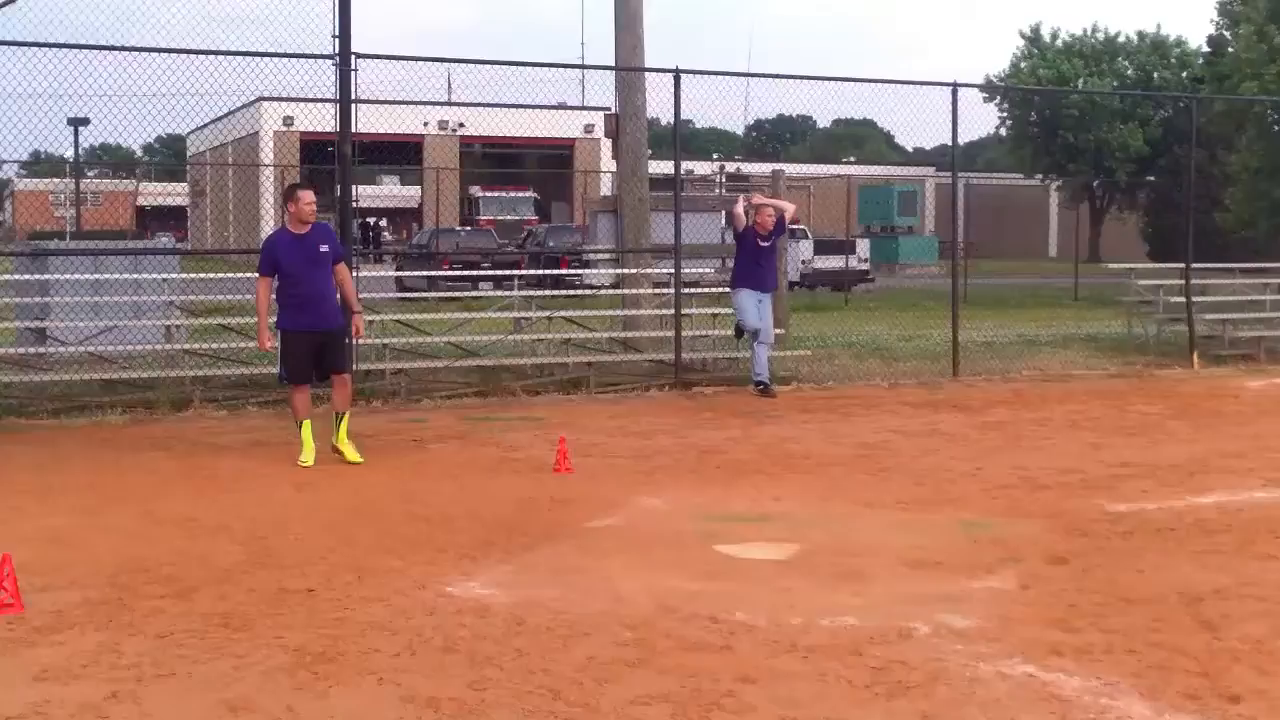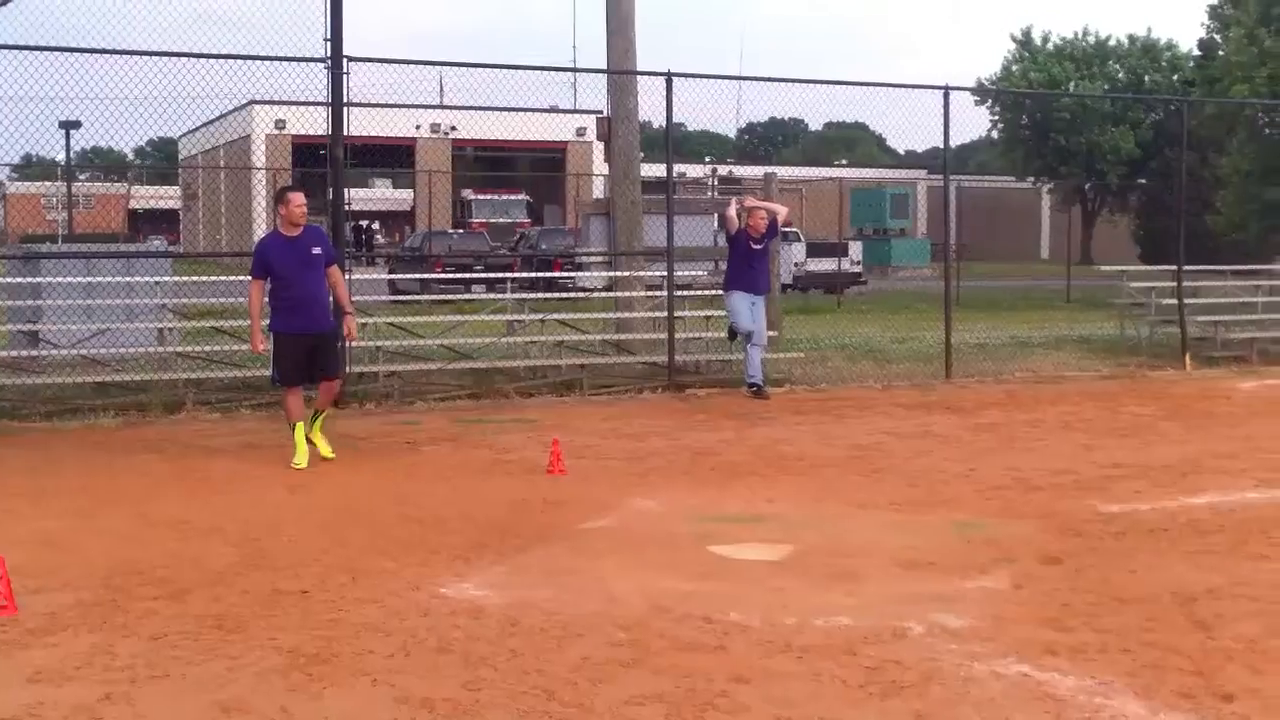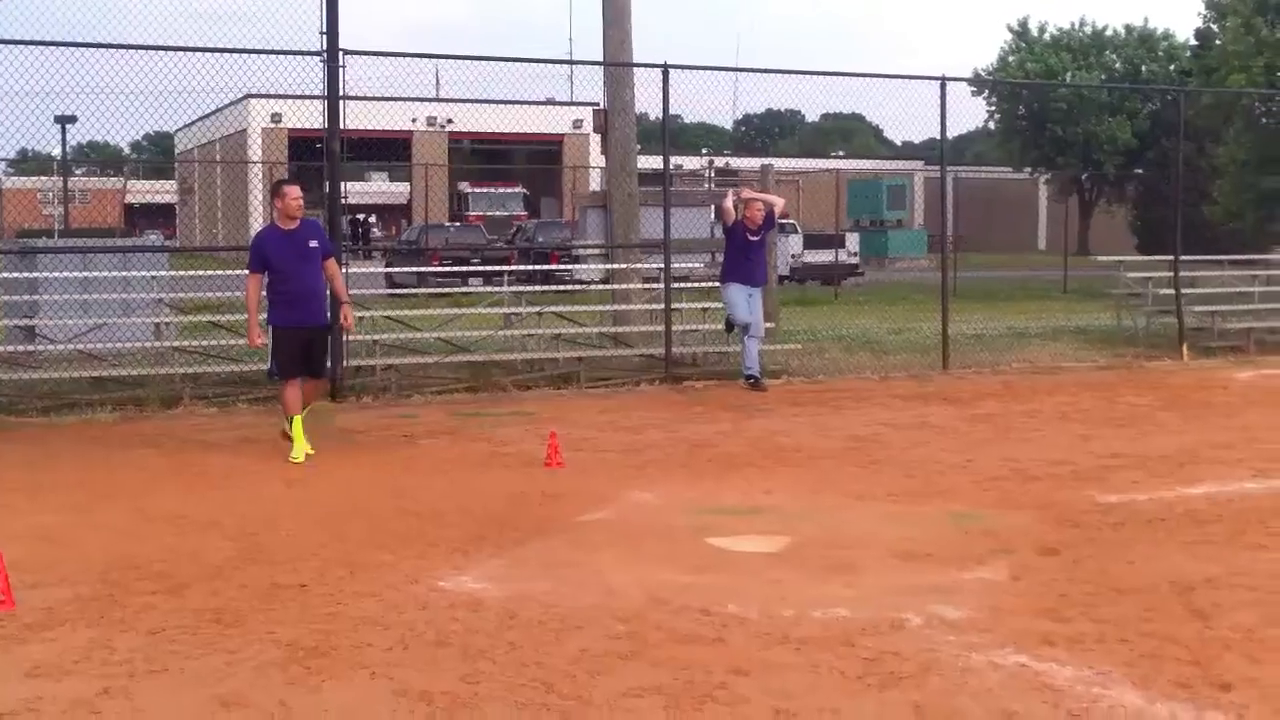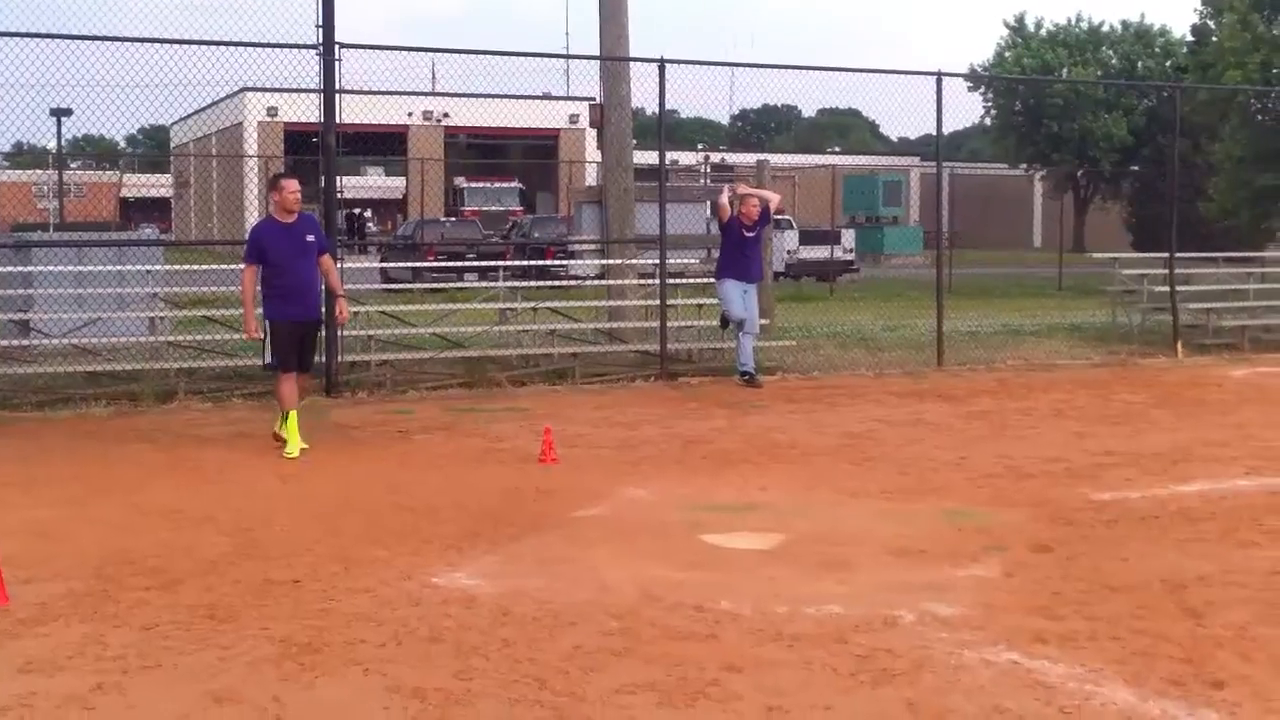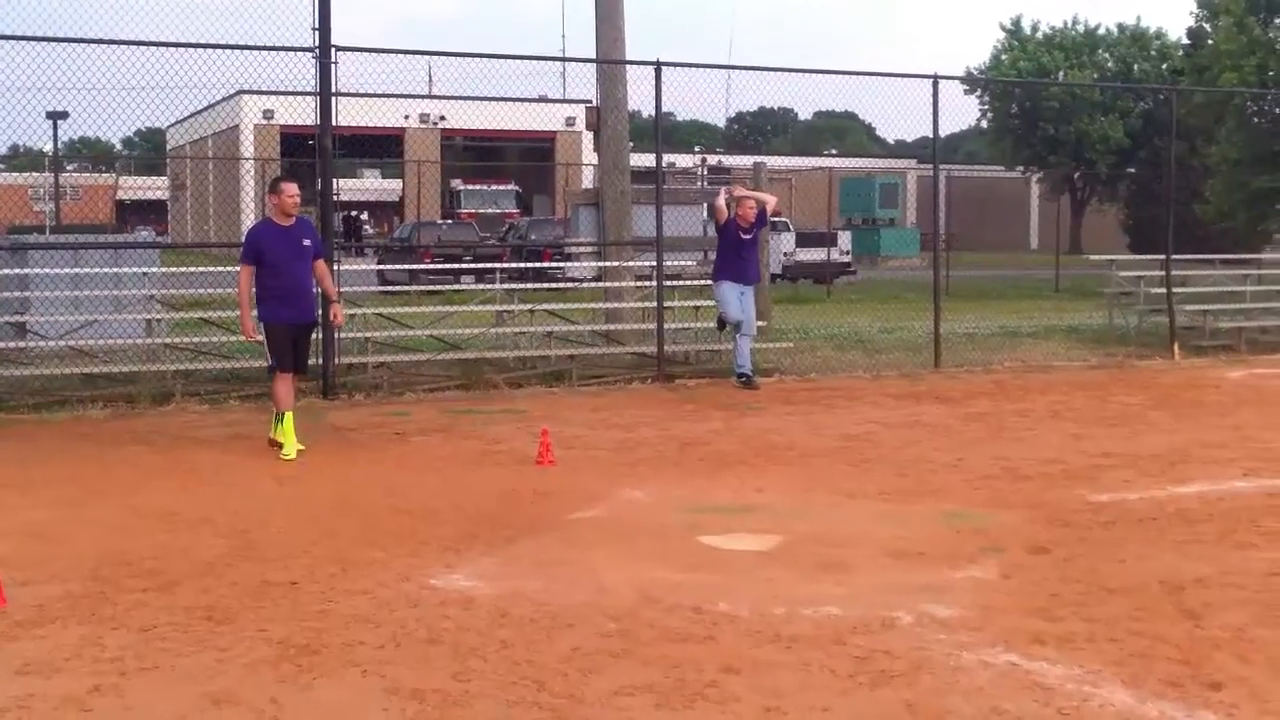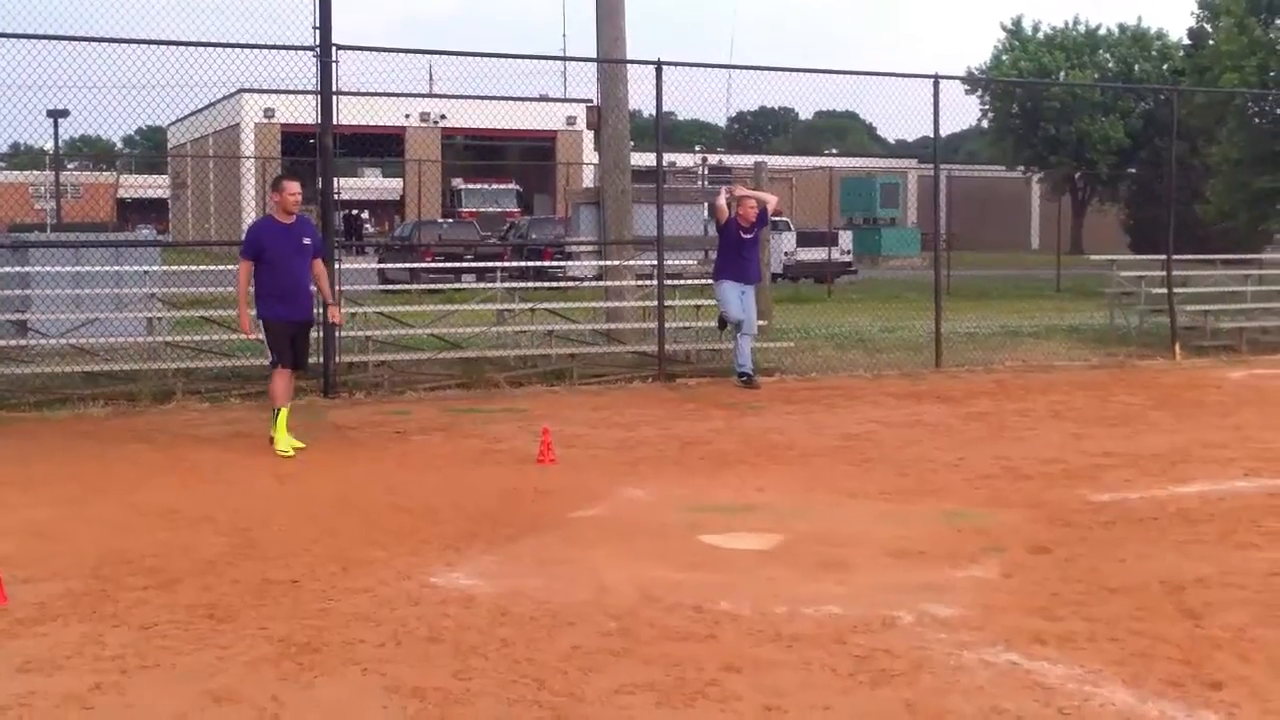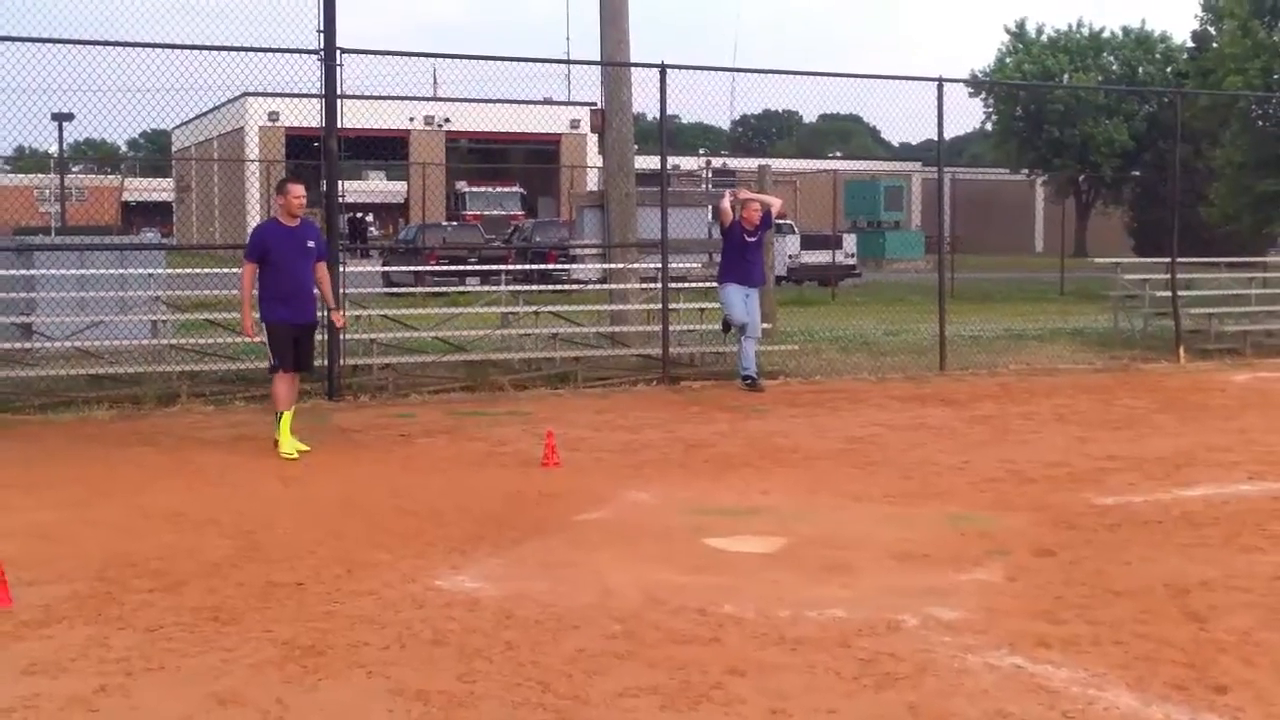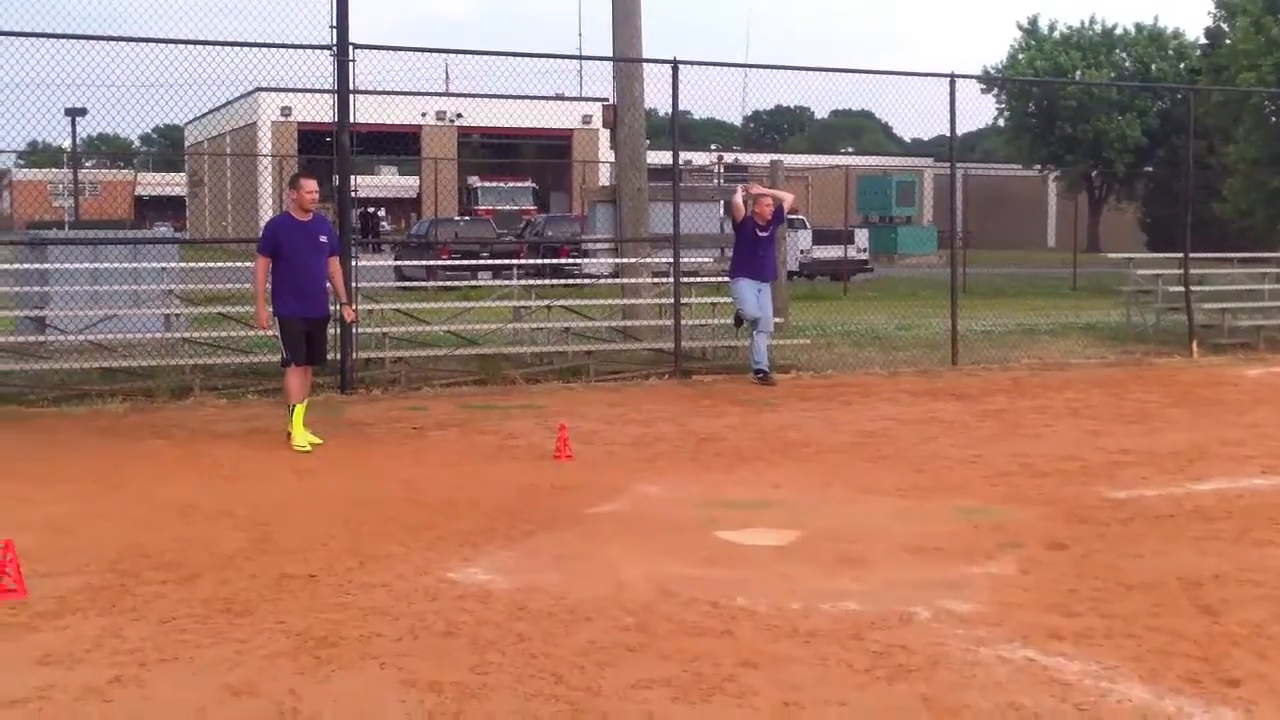
dt=0.2s
person 1, frame 1
left shoulder: (326, 234)
right shoulder: (275, 243)
left elbow: (342, 274)
right elbow: (263, 285)
left wrist: (356, 311)
right wrist: (262, 328)
left hip: (332, 324)
right hip: (294, 328)
left knee: (343, 377)
right knee: (299, 384)
left ankle: (341, 439)
right ankle: (307, 443)
person 1, frame 2
left shoulder: (318, 236)
right shoulder: (267, 246)
left elbow: (334, 276)
right elbow: (256, 288)
left wrist: (348, 312)
right wrist: (255, 330)
left hip: (323, 327)
right hip: (287, 331)
left knee: (332, 381)
right knee: (292, 386)
left ankle: (315, 430)
right ankle: (300, 445)
person 1, frame 3
left shoulder: (315, 229)
right shoulder: (264, 239)
left elbow: (331, 268)
right elbow: (254, 282)
left wrist: (345, 302)
right wrist: (253, 324)
left hip: (318, 321)
right hip: (284, 323)
left knee: (316, 378)
right knee: (290, 379)
left ankle: (292, 426)
right ankle: (298, 438)
person 1, frame 4
left shoulder: (311, 224)
right shoulder: (262, 231)
left elbow: (326, 263)
right elbow: (250, 274)
left wrist: (340, 295)
right wrist: (249, 315)
left hip: (311, 314)
right hip: (279, 316)
left knee: (301, 372)
right knee: (286, 372)
left ankle: (282, 426)
right ankle: (292, 434)
person 1, frame 5
left shoulder: (308, 229)
right shoulder: (259, 233)
left elbow: (320, 268)
right elbow: (246, 275)
left wrist: (334, 301)
right wrist: (245, 315)
left hip: (305, 317)
right hip: (274, 317)
left knee: (294, 374)
right knee: (282, 373)
left ankle: (277, 431)
right ankle: (288, 437)
person 1, frame 6
left shoulder: (308, 228)
right shoulder: (259, 230)
left elbow: (318, 268)
right elbow: (244, 270)
left wrist: (330, 302)
right wrist: (243, 310)
left hip: (303, 314)
right hip: (273, 314)
left knee: (292, 370)
right knee: (281, 368)
left ankle: (279, 430)
right ankle: (280, 434)
person 1, frame 7
left shoulder: (312, 231)
right shoulder: (264, 232)
left elbow: (321, 272)
right elbow: (249, 272)
left wrist: (332, 307)
right wrist: (246, 313)
left hip: (306, 317)
right hip: (277, 317)
left knee: (295, 373)
right knee: (282, 372)
left ankle: (285, 432)
right ankle: (283, 435)
person 1, frame 8
left shoulder: (324, 226)
right shoulder: (276, 226)
left elbow: (333, 267)
right elbow: (261, 267)
left wrist: (344, 302)
right wrist: (260, 306)
left hip: (319, 311)
right hip: (289, 311)
left knee: (308, 366)
right knee: (294, 365)
left ankle: (298, 424)
right ankle: (295, 428)
person 2, frame 1
left shoulder: (774, 232)
right shoulder: (746, 233)
left elbow: (791, 208)
right elbow: (737, 212)
left wrist: (763, 200)
right wrist: (741, 202)
left hip: (765, 293)
right hip: (743, 289)
left knee: (764, 338)
right knee: (753, 325)
left ankle: (760, 382)
right ankle: (742, 325)
person 2, frame 2
left shoulder: (766, 235)
right shoulder: (739, 236)
left elbow: (783, 211)
right elbow: (730, 215)
left wrist: (756, 203)
right wrist: (733, 205)
left hip: (758, 295)
right hip: (736, 292)
left knee: (757, 340)
right knee: (746, 327)
left ankle: (754, 383)
right ankle: (735, 326)
person 2, frame 3
left shoulder: (763, 226)
right shoulder: (736, 227)
left elbow: (780, 202)
right elbow: (726, 206)
left wrist: (752, 194)
right wrist: (730, 196)
left hip: (755, 287)
right hip: (733, 284)
left knee: (755, 332)
right knee: (743, 319)
left ankle: (751, 375)
right ankle: (732, 319)
person 2, frame 4
left shoulder: (759, 223)
right shoulder: (731, 223)
left elbow: (775, 198)
right elbow: (722, 203)
left wrist: (749, 190)
right wrist: (726, 192)
left hip: (751, 283)
right hip: (729, 280)
left knee: (750, 328)
right knee: (738, 315)
left ankle: (746, 372)
right ankle: (728, 315)
person 2, frame 5
left shoulder: (756, 225)
right shoulder: (728, 225)
left elbow: (772, 200)
right elbow: (719, 205)
left wrist: (745, 193)
right wrist: (723, 194)
left hip: (748, 285)
right hip: (726, 282)
left knee: (746, 330)
right knee: (735, 317)
left ankle: (743, 373)
right ankle: (724, 317)
person 2, frame 6
left shoulder: (757, 224)
right shoulder: (729, 225)
left elbow: (773, 200)
right elbow: (720, 205)
left wrist: (746, 192)
right wrist: (724, 194)
left hip: (748, 284)
right hip: (726, 281)
left knee: (747, 329)
right knee: (736, 316)
left ankle: (744, 373)
right ankle: (725, 316)
person 2, frame 7
left shoulder: (760, 227)
right shoulder: (733, 228)
left elbow: (777, 203)
right elbow: (724, 207)
left wrist: (750, 195)
right wrist: (728, 197)
left hip: (752, 287)
right hip: (731, 284)
left knee: (752, 332)
right knee: (740, 319)
left ankle: (748, 376)
right ankle: (729, 319)
person 2, frame 8
left shoulder: (773, 222)
right shoulder: (745, 223)
left elbow: (789, 198)
right elbow: (736, 203)
left wrist: (762, 190)
right wrist: (740, 192)
left hip: (764, 282)
right hip: (743, 279)
left knee: (764, 327)
right knee: (752, 313)
left ankle: (760, 370)
right ankle: (741, 314)
